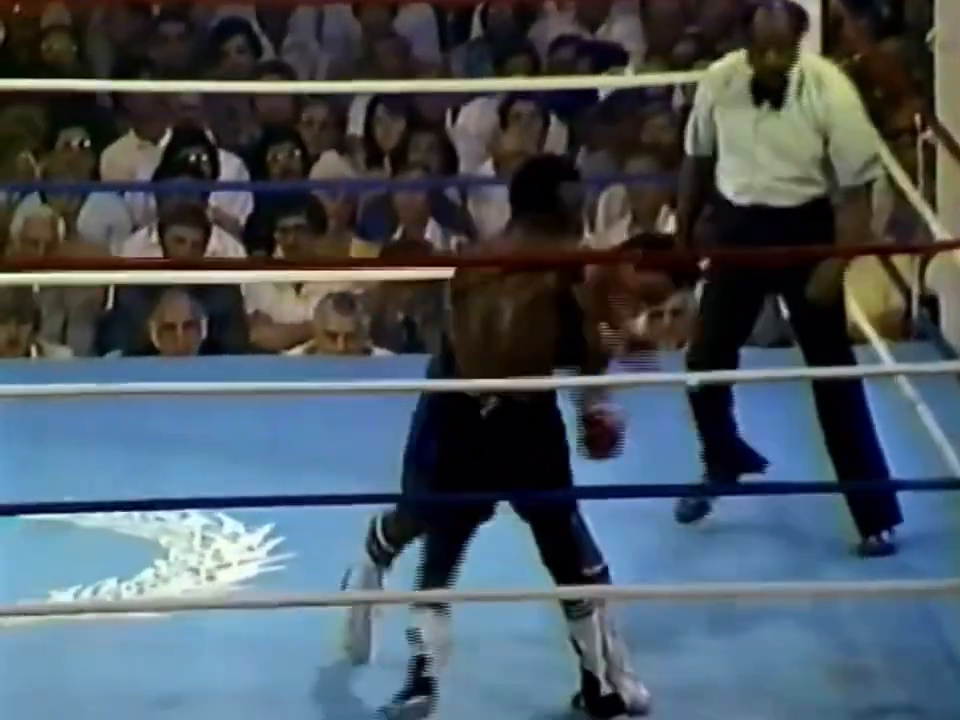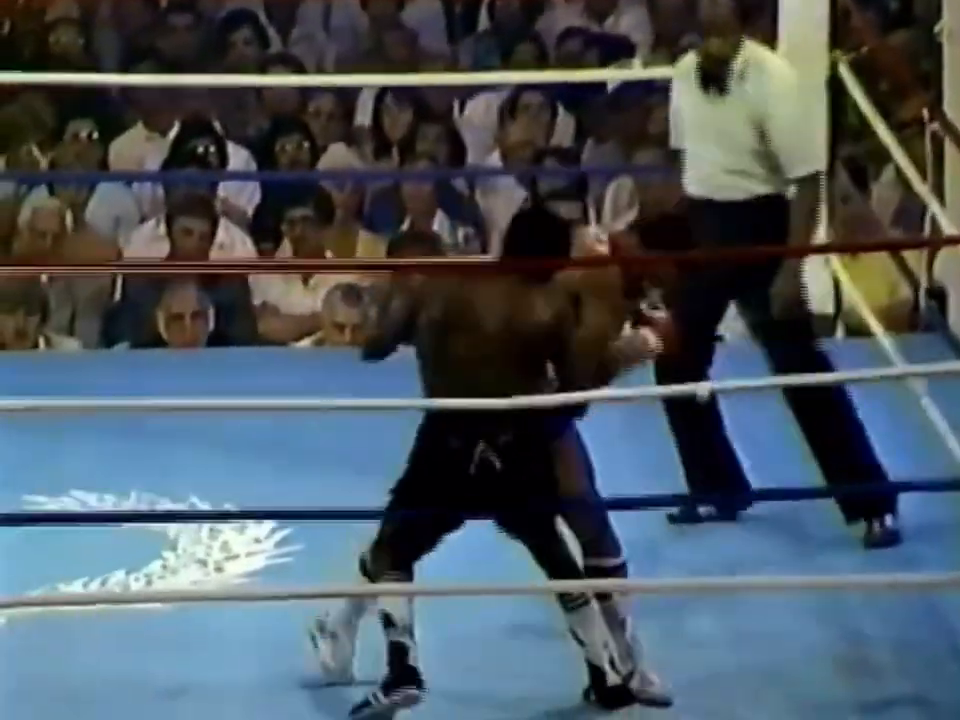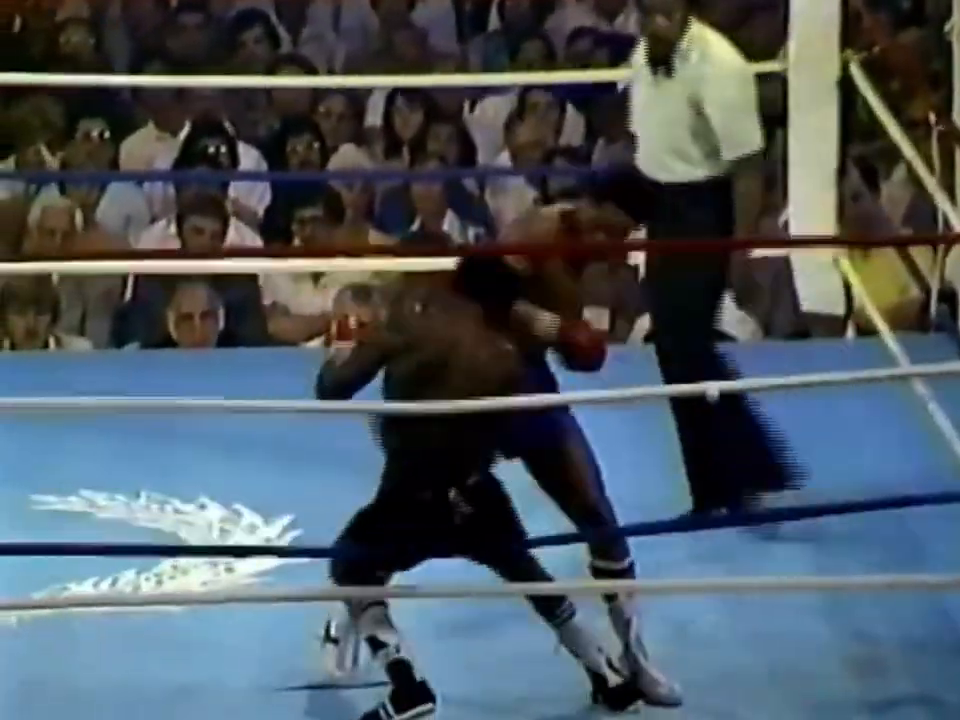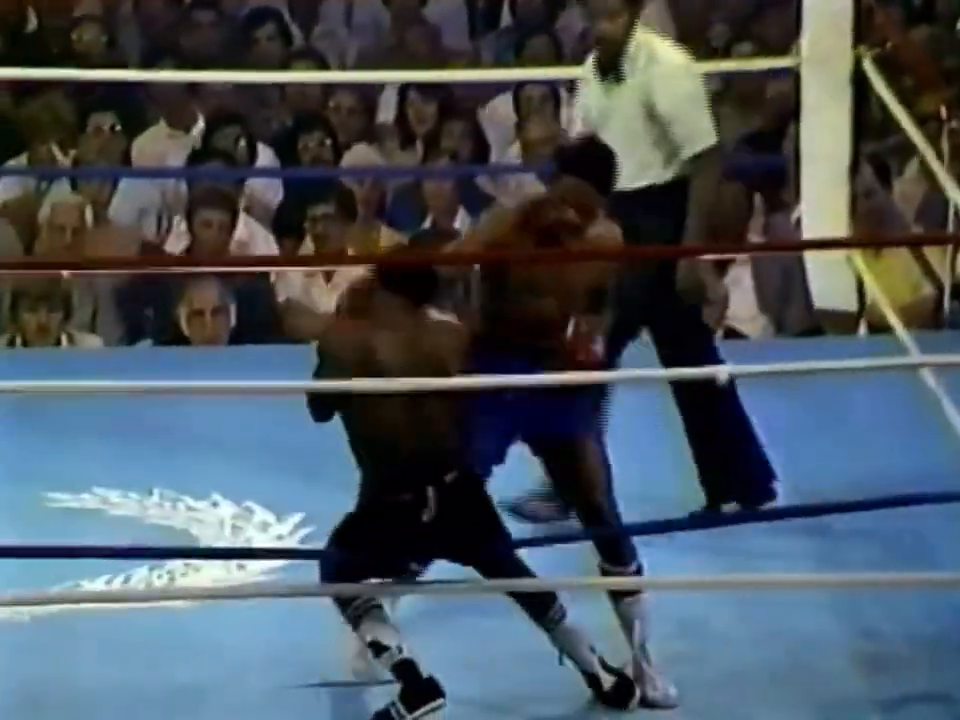
dt=0.2s
person 1, frame 1
left shoulder: (831, 90)
right shoulder: (718, 80)
left elbow: (857, 189)
right elbow: (698, 159)
left wrist: (834, 264)
right wrist: (683, 232)
left hip: (803, 229)
right hip: (737, 227)
left knee: (832, 371)
right knee: (705, 357)
left ankle: (877, 515)
right ankle: (725, 463)
person 1, frame 2
left shoulder: (775, 82)
right shoulder: (686, 74)
left elbow: (807, 183)
left wrist: (792, 269)
left hip: (757, 226)
right hip: (702, 225)
left knee: (799, 367)
right knee: (677, 361)
left ankle: (872, 500)
right ankle: (718, 486)
person 1, frame 3
left shoulder: (717, 65)
right shoulder: (645, 56)
left elbow: (748, 163)
left wrist: (739, 247)
right wrist: (627, 209)
left hip: (704, 209)
right hip: (663, 207)
left knee: (684, 347)
right knee: (677, 348)
left ankle: (761, 467)
right ankle: (720, 488)
person 1, frame 4
left shoulder: (665, 67)
right shoulder: (594, 67)
left elbow: (704, 161)
left wrist: (693, 248)
left hip: (659, 215)
right hip: (621, 213)
right knee: (688, 355)
person 2, frame 1
right shoulder: (565, 264)
right elbow: (590, 357)
left hip: (461, 424)
right hip: (528, 424)
left knee: (439, 561)
right knee: (570, 558)
person 2, frame 2
left shoulder: (439, 283)
right shoulder: (546, 311)
left elbow: (373, 349)
left hip: (443, 455)
right hip: (515, 456)
left knee: (391, 554)
right knee: (557, 559)
right ankle: (611, 677)
person 2, frame 3
left shoulder: (402, 327)
right shoulder: (505, 356)
left elbow: (330, 390)
right elbow: (502, 437)
left wrist: (350, 348)
left hip: (410, 501)
right hip: (476, 497)
left knee: (351, 568)
right knee: (531, 577)
right ankle: (611, 679)
person 2, frame 4
left shoulder: (341, 335)
right shoulder: (449, 337)
left elbow: (321, 409)
right elbow: (466, 416)
left hip: (390, 505)
right hip: (455, 494)
left knee: (339, 573)
right knee: (515, 577)
right ankle: (606, 679)
person 3, frame 1
right shoulder: (577, 282)
left hip: (517, 402)
right hip: (464, 388)
left knee: (561, 530)
right knee: (419, 517)
left ankle: (610, 666)
right ankle: (368, 575)
person 3, frame 2
left shoulder: (598, 253)
right shoulder: (598, 271)
right elbow: (589, 366)
right wrist: (646, 342)
left hip: (532, 385)
right hip: (488, 383)
left knee: (588, 517)
right knee: (441, 518)
left ankle: (625, 653)
person 3, frame 3
left shoulder: (584, 246)
right shoulder: (538, 232)
right elbow: (476, 285)
left wrist: (576, 332)
right wrist: (542, 323)
left hip: (529, 374)
left knee: (598, 519)
left ankle: (633, 655)
person 3, frame 4
left shoulder: (607, 242)
right shoulder: (509, 226)
left wrist: (588, 339)
left hip: (557, 377)
right hip: (491, 370)
left knee: (606, 521)
left ankle: (640, 660)
